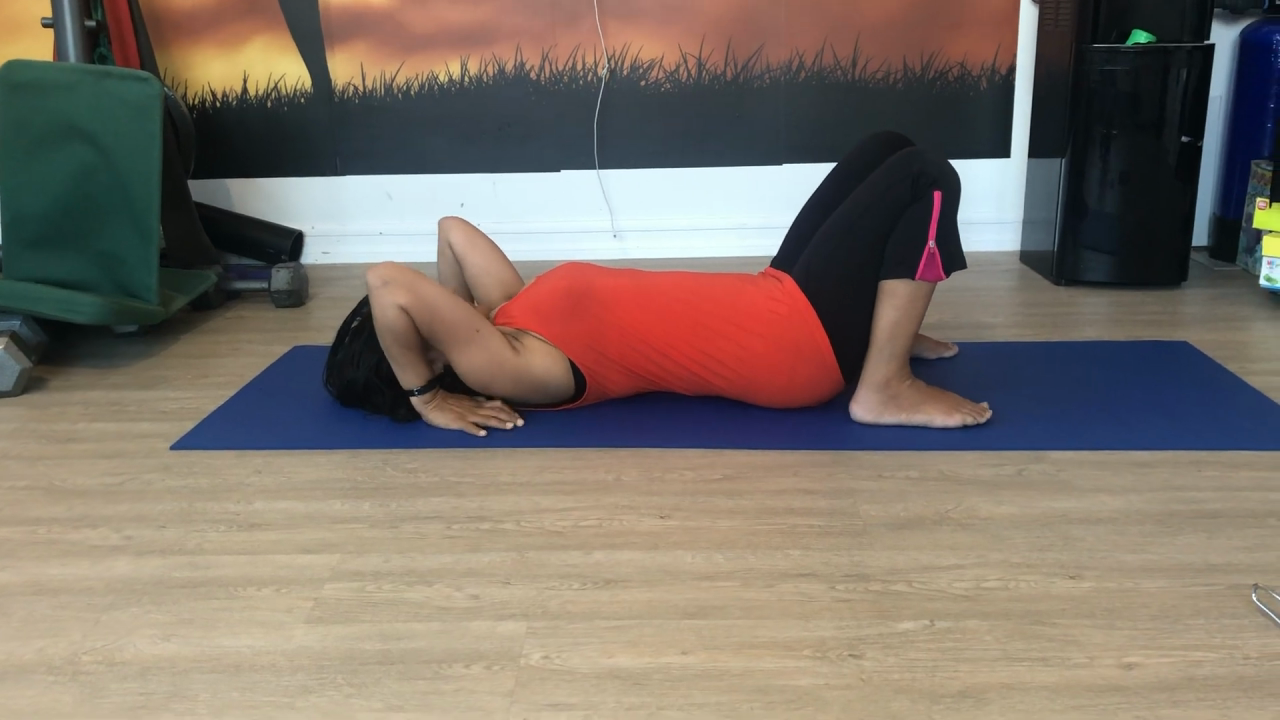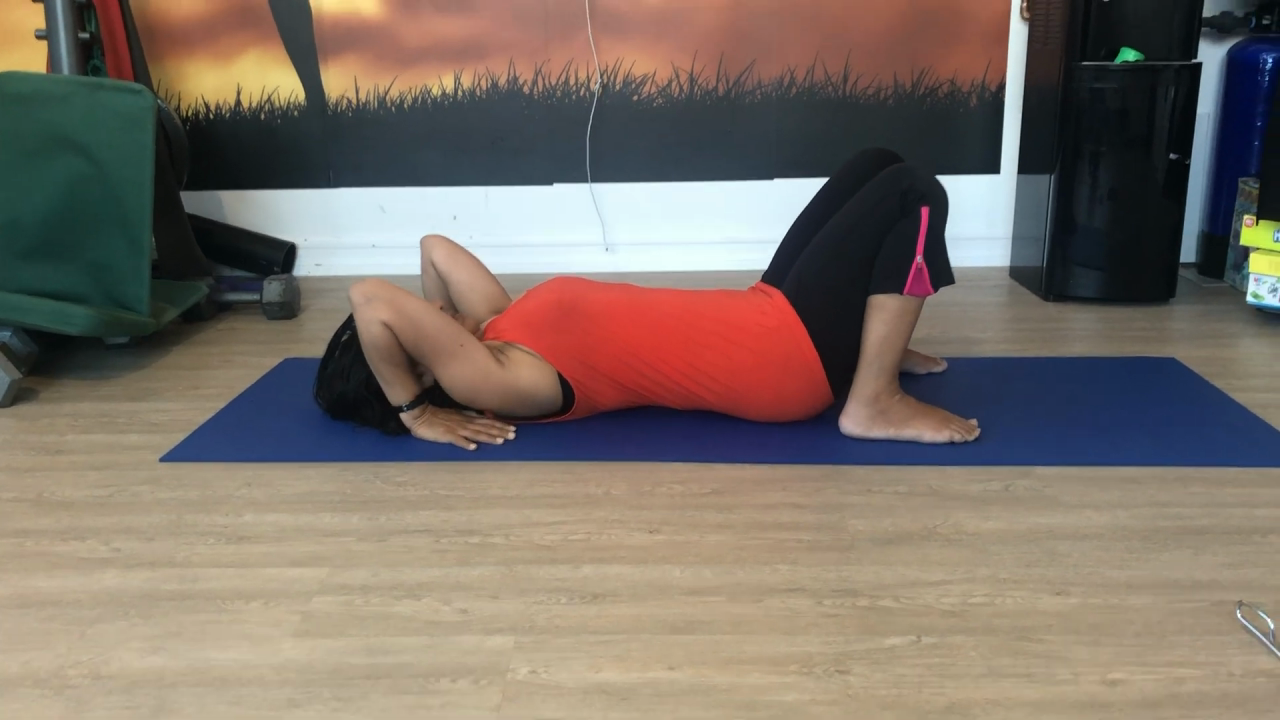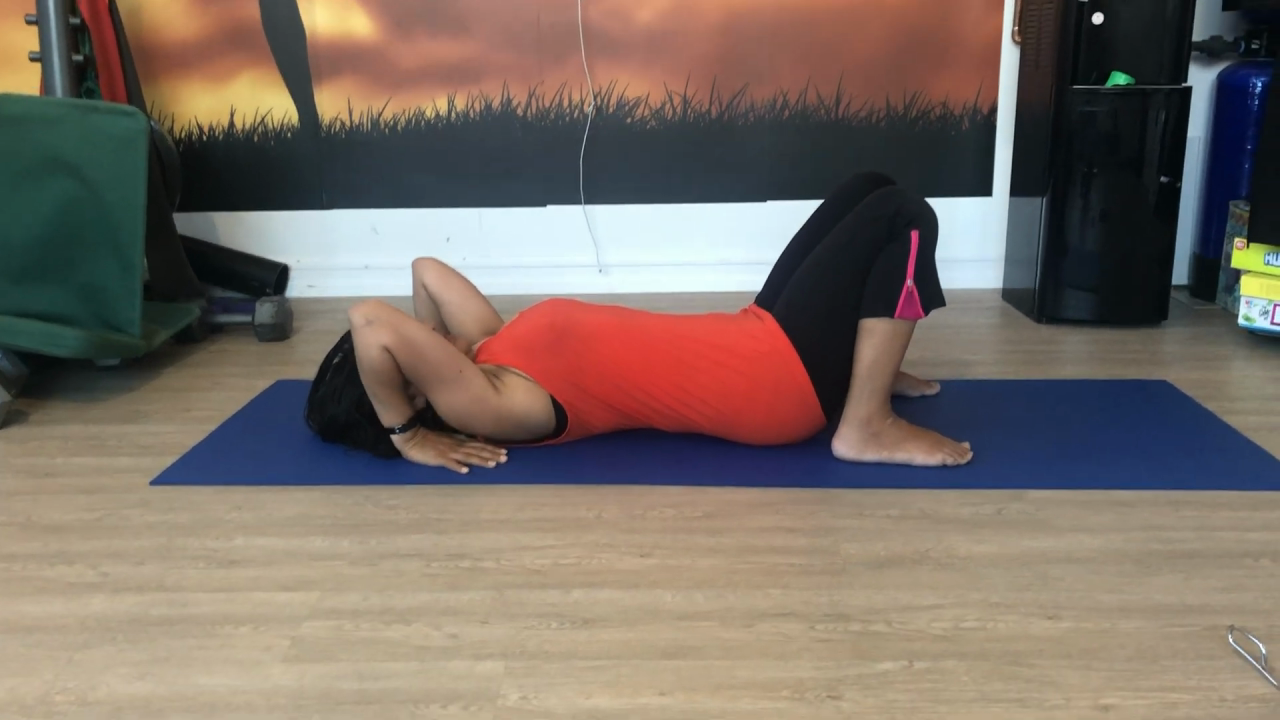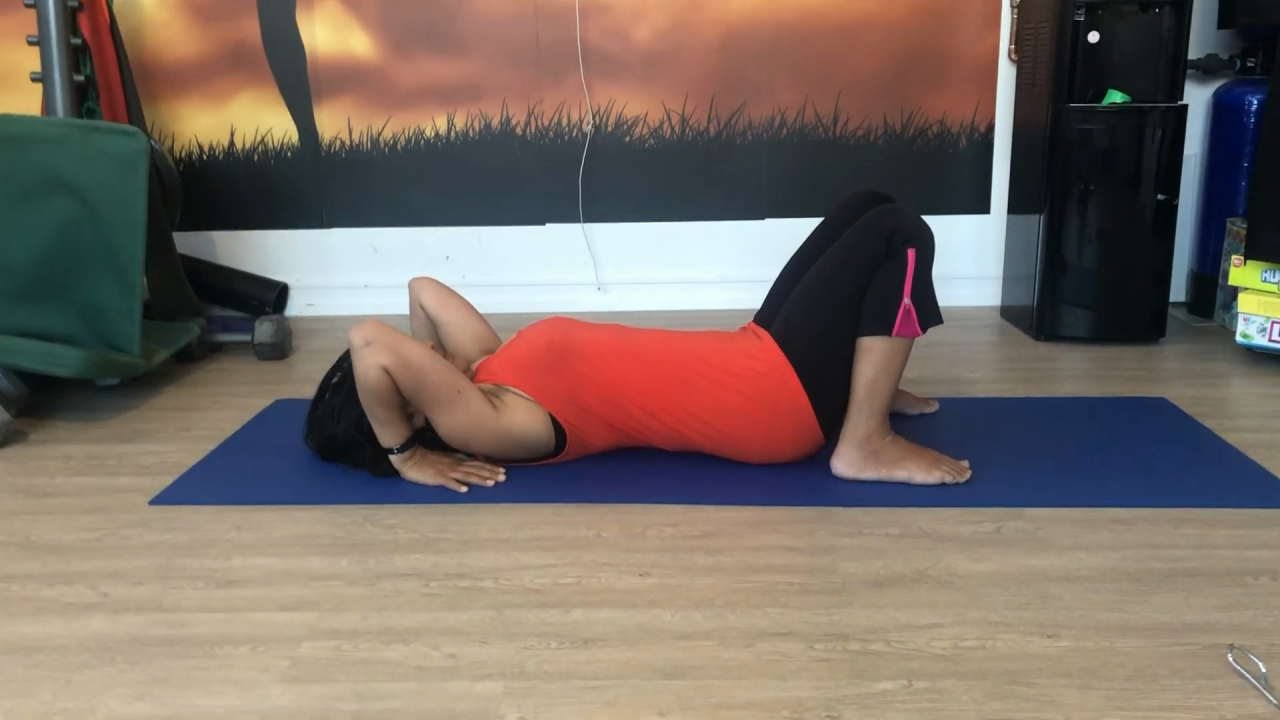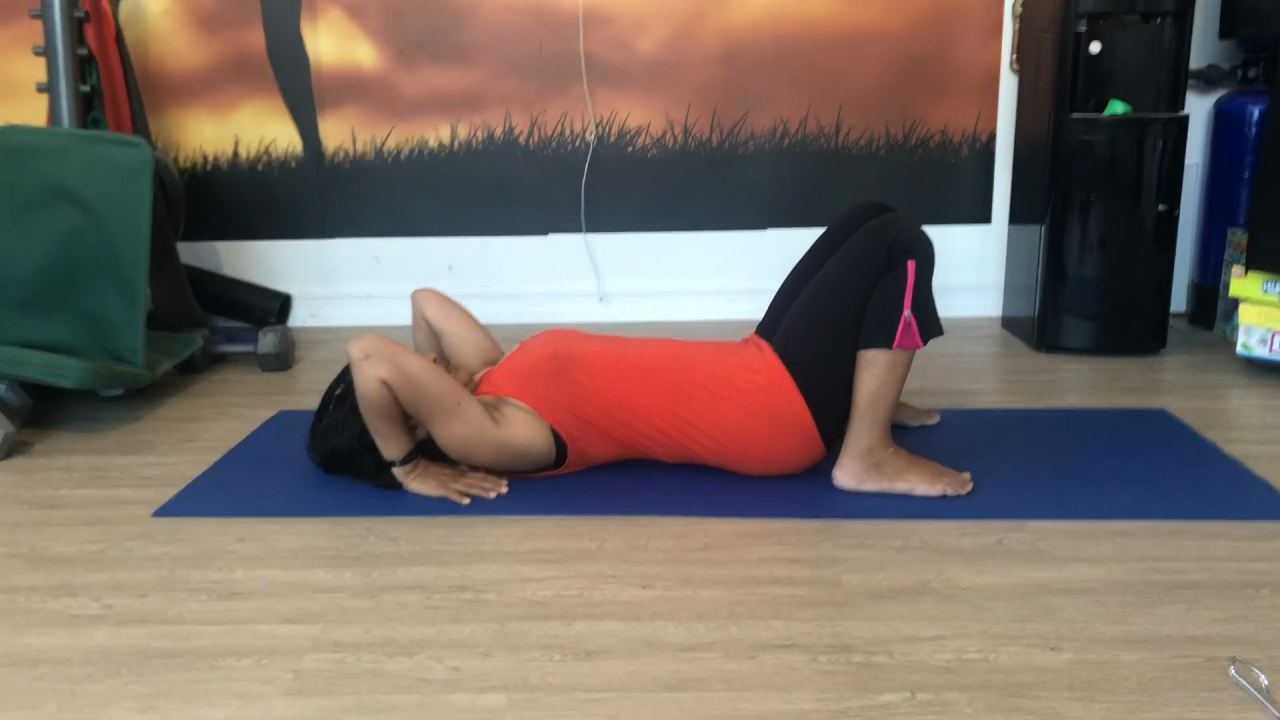
dt=0.3s
person 1, frame 1
left shoulder: (505, 317)
right shoulder: (505, 370)
left elbow: (455, 229)
right wrist: (429, 399)
left hip: (775, 301)
right hip: (797, 348)
left knee: (889, 150)
right knee: (926, 177)
left ankle: (887, 327)
right ankle: (887, 390)
person 1, frame 2
left shoulder: (493, 332)
right shoulder: (493, 381)
left elbow: (436, 247)
right wrist: (416, 414)
left hip: (768, 320)
right hip: (785, 364)
left knee: (879, 168)
right knee: (915, 194)
left ankle: (875, 343)
right ankle: (875, 403)
person 1, frame 3
left shoulder: (486, 353)
right shoulder: (490, 406)
left elbow: (427, 269)
right elbow: (369, 320)
right wrist: (408, 436)
left hip: (756, 342)
right hip: (776, 387)
left knee: (871, 191)
right knee: (903, 216)
left ankle: (868, 367)
right ankle: (867, 427)
person 1, frame 4
left shoulder: (485, 370)
right shoulder: (484, 424)
left elbow: (422, 289)
right wrist: (406, 457)
left hip: (757, 362)
right hip: (773, 404)
left knee: (870, 209)
right knee: (900, 234)
left ankle: (867, 386)
right ankle: (866, 445)
person 1, frame 5
left shoulder: (486, 385)
right shoulder: (488, 436)
left elbow: (426, 300)
right wrist: (409, 469)
left hip: (756, 370)
right hip: (777, 415)
left knee: (871, 220)
right knee: (898, 244)
left ankle: (868, 399)
right ankle: (867, 457)
